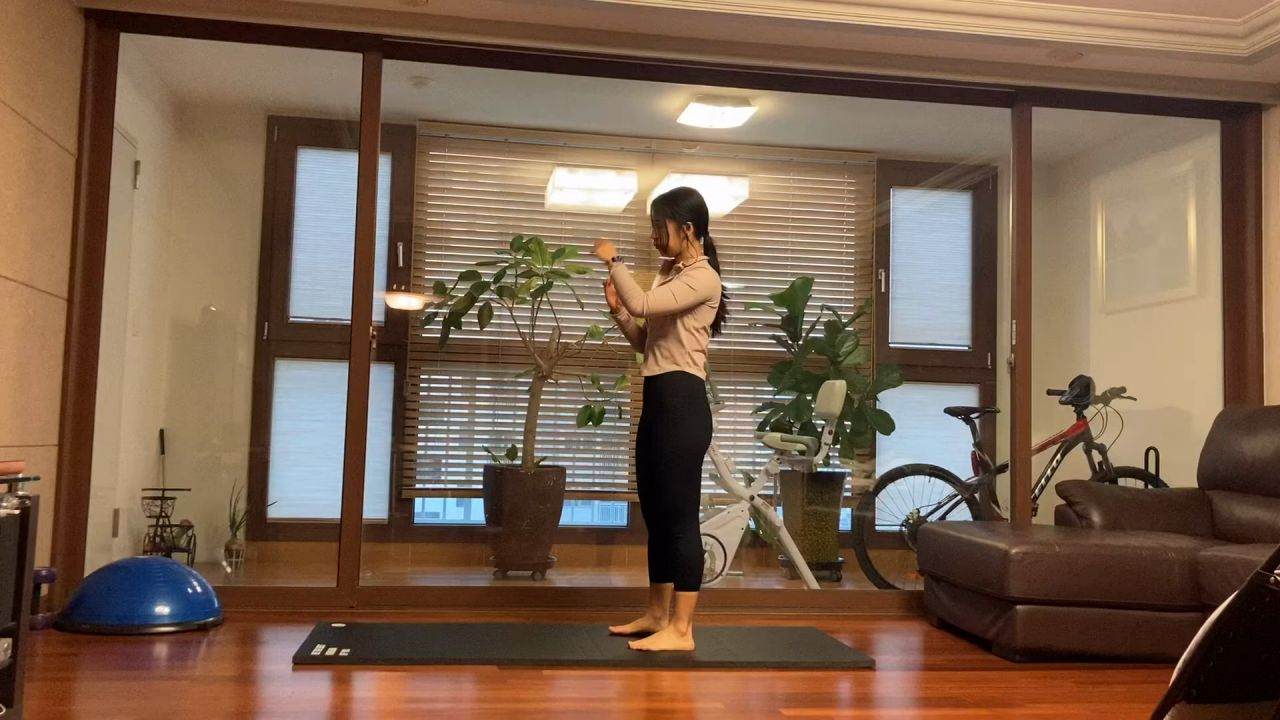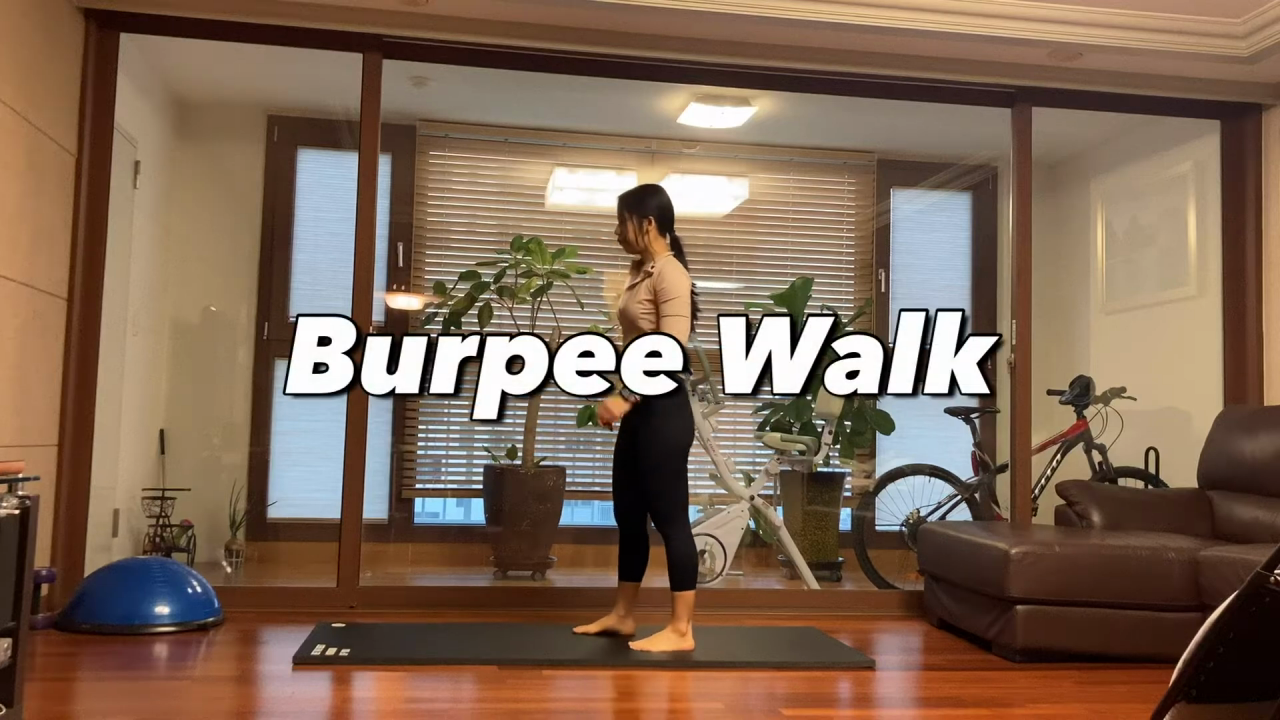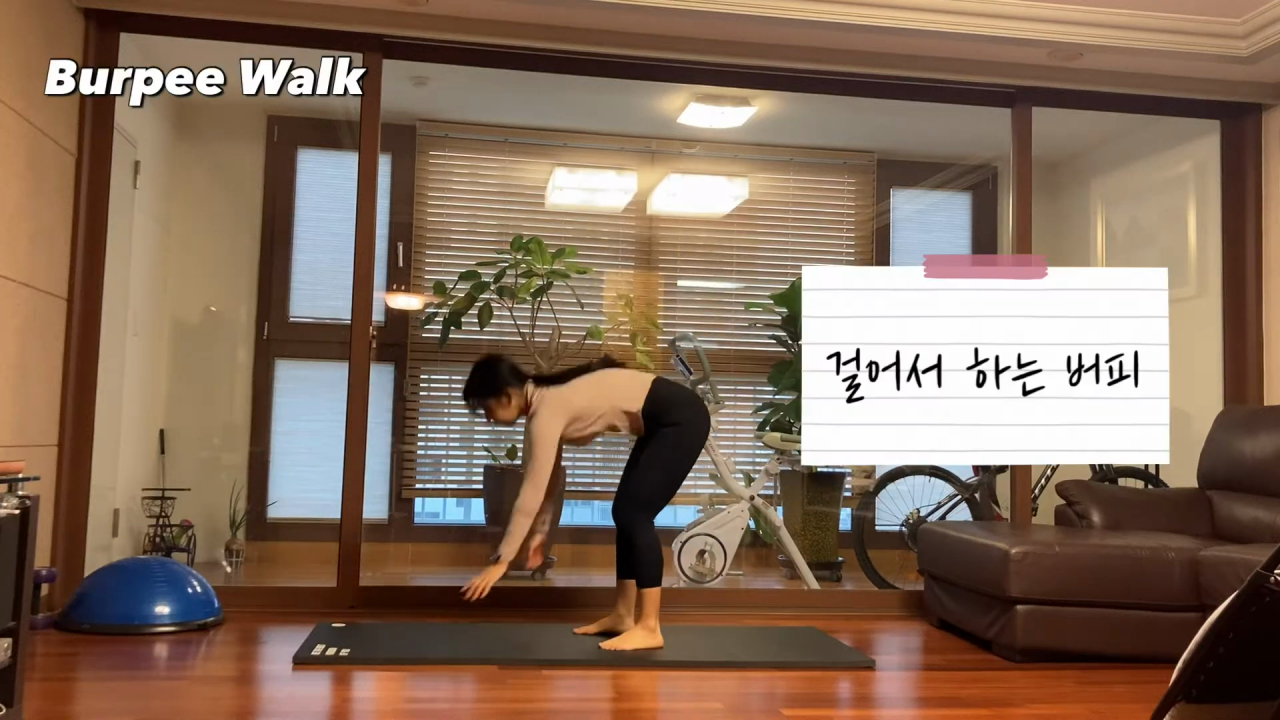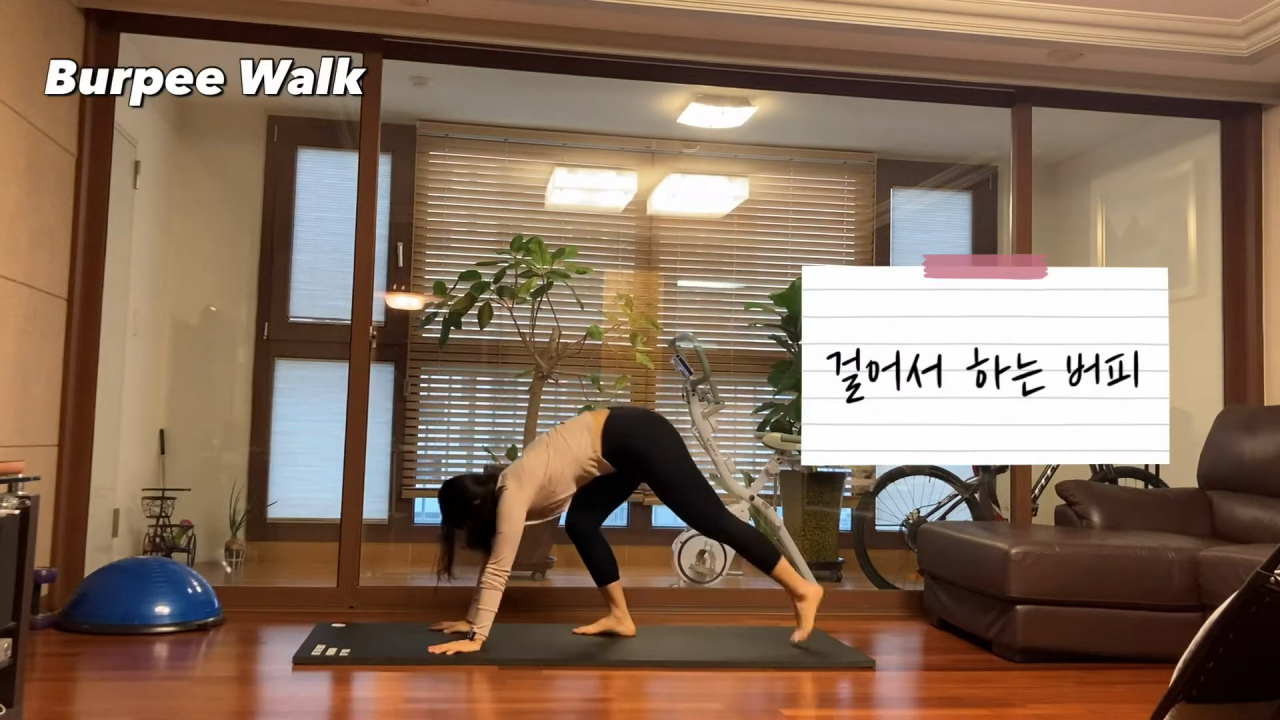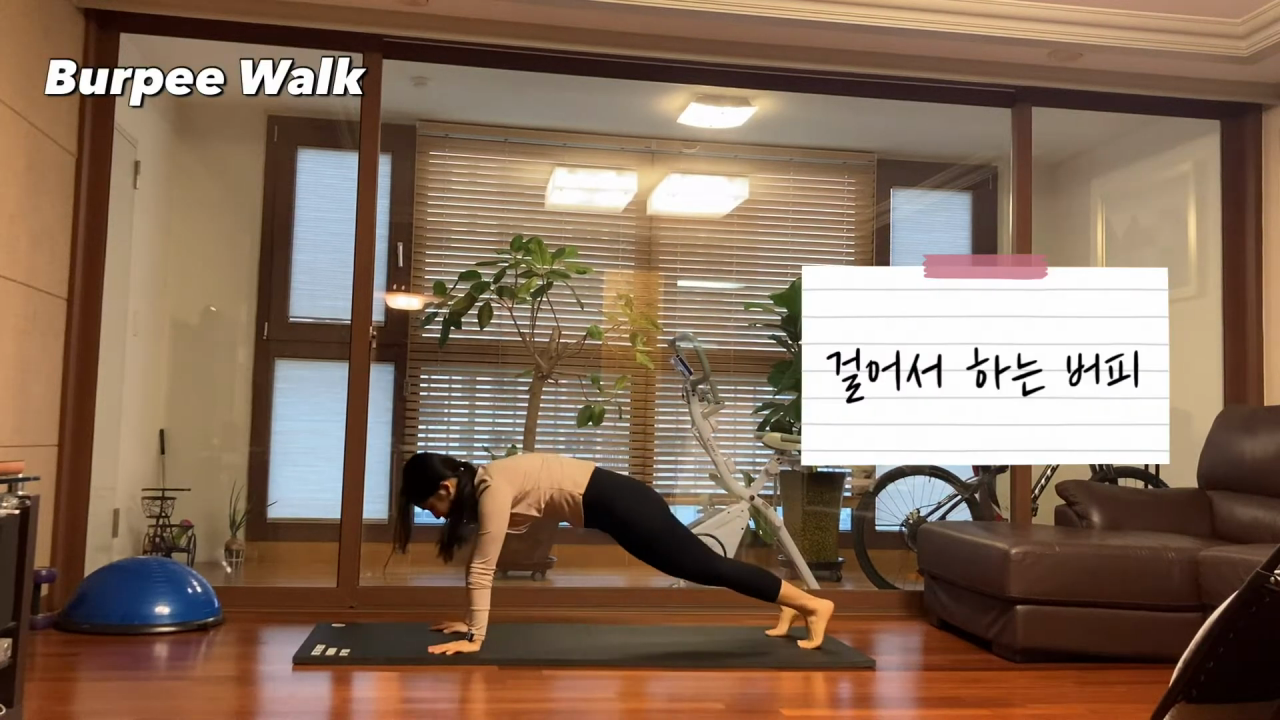
dt=1s
person 1, frame 1
left shoulder: (703, 278)
right shoulder: (670, 273)
left elbow: (641, 303)
right elbow: (647, 341)
left wrist: (614, 261)
right wrist: (617, 310)
left hip: (682, 403)
right hip: (658, 402)
left knee: (680, 518)
right knee: (656, 515)
left ankle: (681, 629)
right ankle: (657, 614)
person 1, frame 2
left shoulder: (670, 274)
right shoulder: (640, 273)
left wrist: (626, 398)
right wrist: (620, 398)
left hip: (662, 409)
right hip: (639, 406)
left knee: (669, 518)
right knee: (629, 515)
left ankle: (680, 630)
right ankle: (622, 616)
person 1, frame 3
left shoulder: (547, 411)
right shoulder: (544, 403)
left elbow: (532, 492)
right elbow: (541, 487)
left wrist: (501, 560)
right wrist: (537, 536)
left hip: (681, 418)
right hip: (664, 422)
left knee: (634, 511)
right knee: (626, 510)
left ankle: (649, 628)
right ankle: (623, 615)
person 1, frame 4
left shoulder: (511, 495)
right shoulder: (500, 490)
left elbow: (498, 570)
right elbow: (496, 567)
left wrist: (475, 637)
right wrist: (473, 620)
left hip: (635, 439)
right hip: (626, 438)
left knee: (714, 521)
right knee: (581, 525)
left ankle: (803, 592)
right ankle: (619, 617)
person 1, frame 5
left shoulder: (492, 489)
right shoulder: (480, 485)
left elbow: (483, 568)
right elbow: (481, 566)
left wrist: (474, 637)
right wrist: (470, 621)
left hip: (618, 503)
right hip: (611, 502)
left knee: (706, 566)
right knee: (700, 566)
left ankle: (813, 605)
right ankle: (788, 604)
